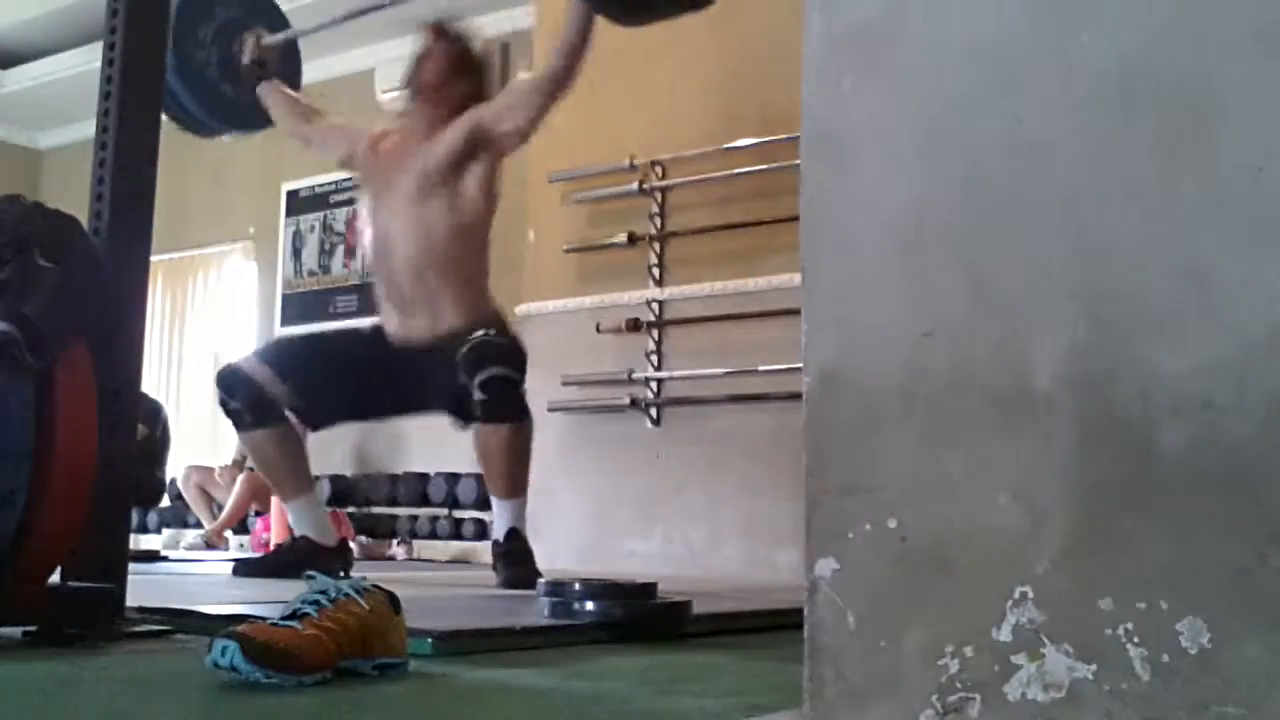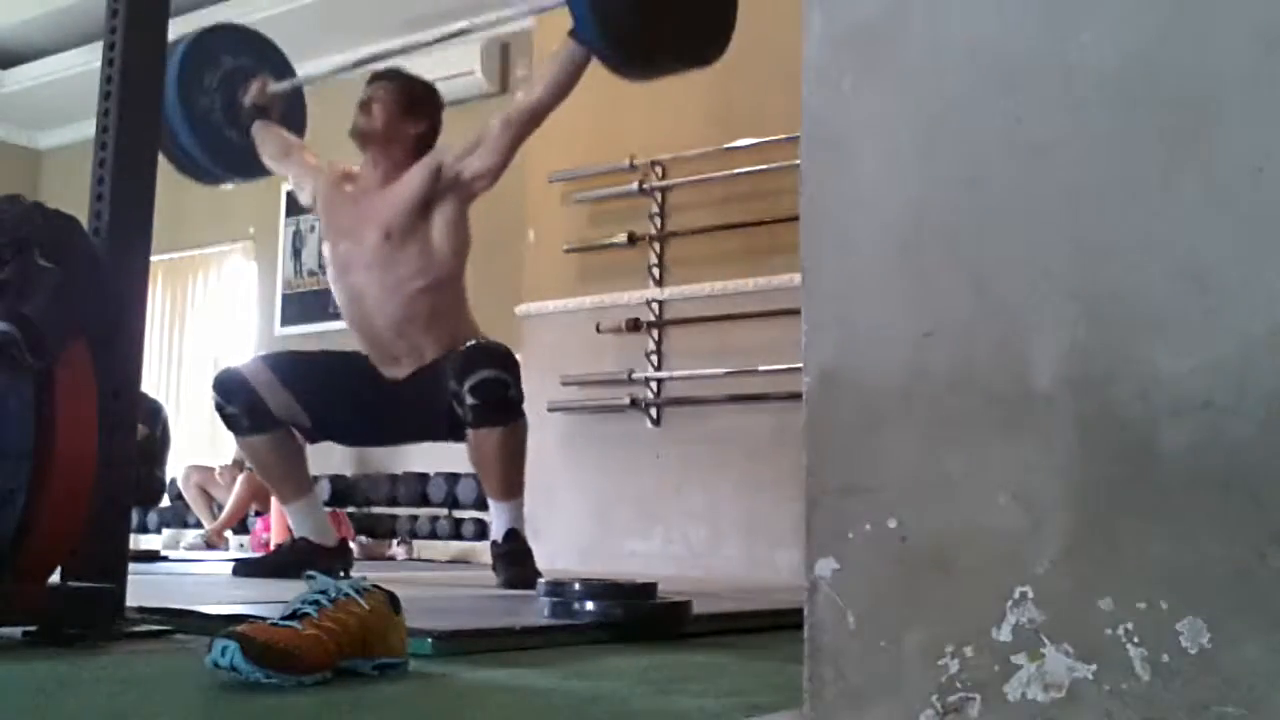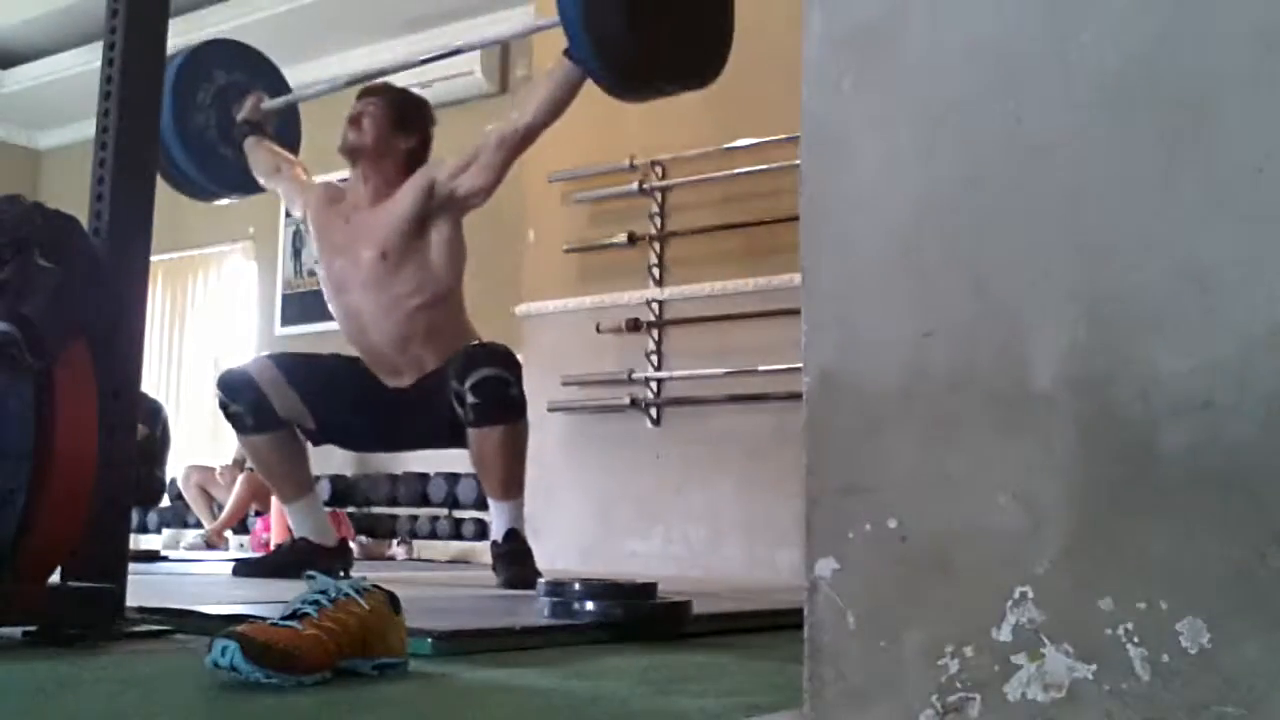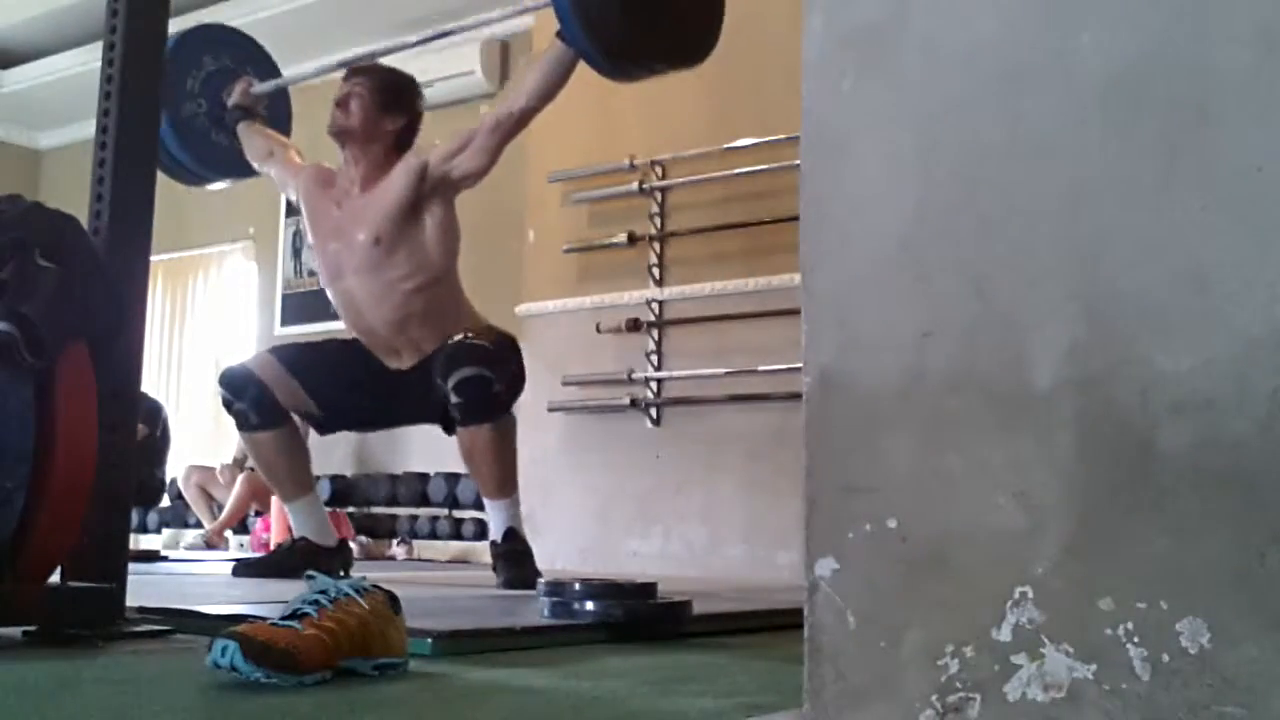
dt=0.2s
person 1, frame 1
left shoulder: (475, 133)
right shoulder: (373, 146)
left elbow: (558, 67)
right elbow: (305, 120)
right wrist: (261, 73)
left hip: (457, 339)
right hip: (392, 347)
left knee: (492, 369)
right knee: (242, 382)
left ankle: (508, 537)
right ankle: (316, 539)
person 1, frame 2
left shoulder: (437, 180)
right shoulder: (331, 190)
left elbow: (525, 111)
right elbow: (282, 151)
left wrist: (584, 36)
right wrist: (258, 113)
left hip: (453, 379)
right hip: (380, 385)
left knee: (485, 376)
right knee: (239, 390)
left ankle: (508, 540)
right ankle: (317, 540)
person 1, frame 3
left shoulder: (430, 196)
right shoulder: (322, 206)
left elbow: (517, 129)
right elbow: (275, 170)
left wrist: (581, 53)
right wrist: (250, 130)
left hip: (457, 390)
right hip: (381, 394)
left knee: (486, 372)
right knee: (243, 389)
left ankle: (508, 541)
right ankle: (318, 542)
person 1, frame 4
left shoulder: (422, 178)
right shoulder: (314, 187)
left elbow: (512, 111)
right elbow: (268, 153)
left wrist: (572, 36)
right wrist: (241, 113)
left hip: (462, 365)
right hip: (383, 371)
left knee: (469, 374)
right knee: (247, 385)
left ankle: (508, 541)
right ankle: (318, 542)
